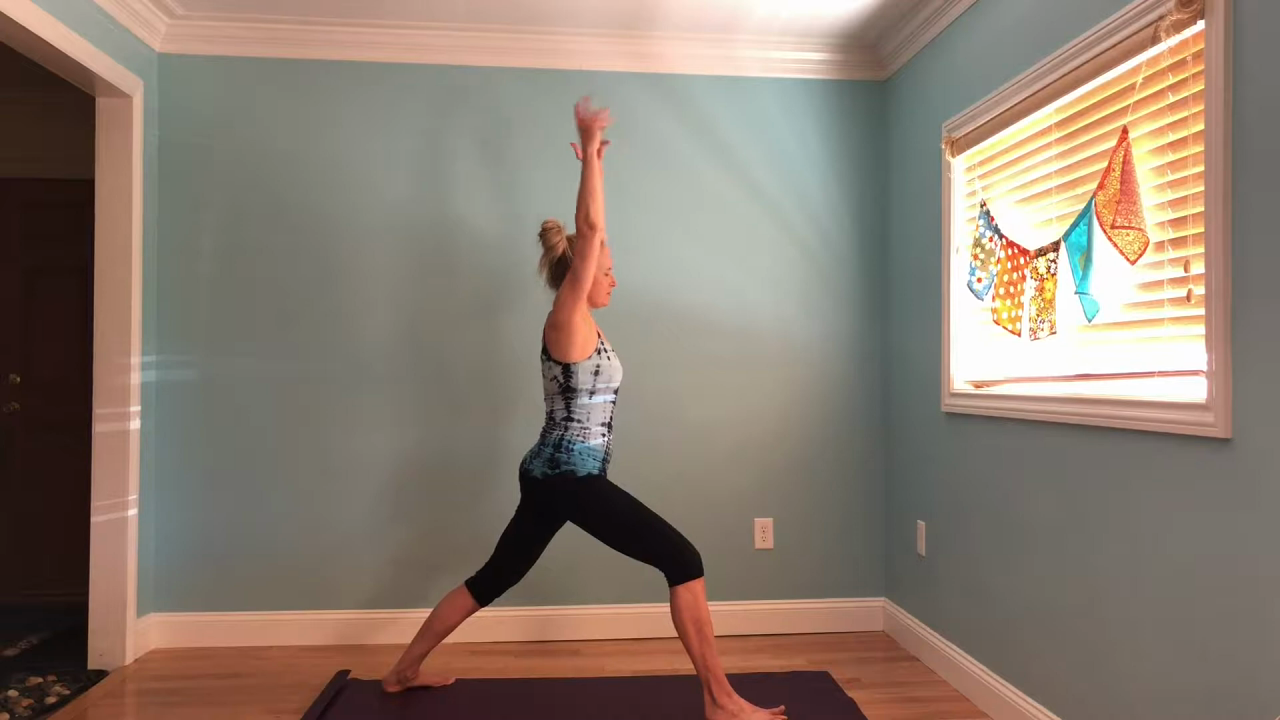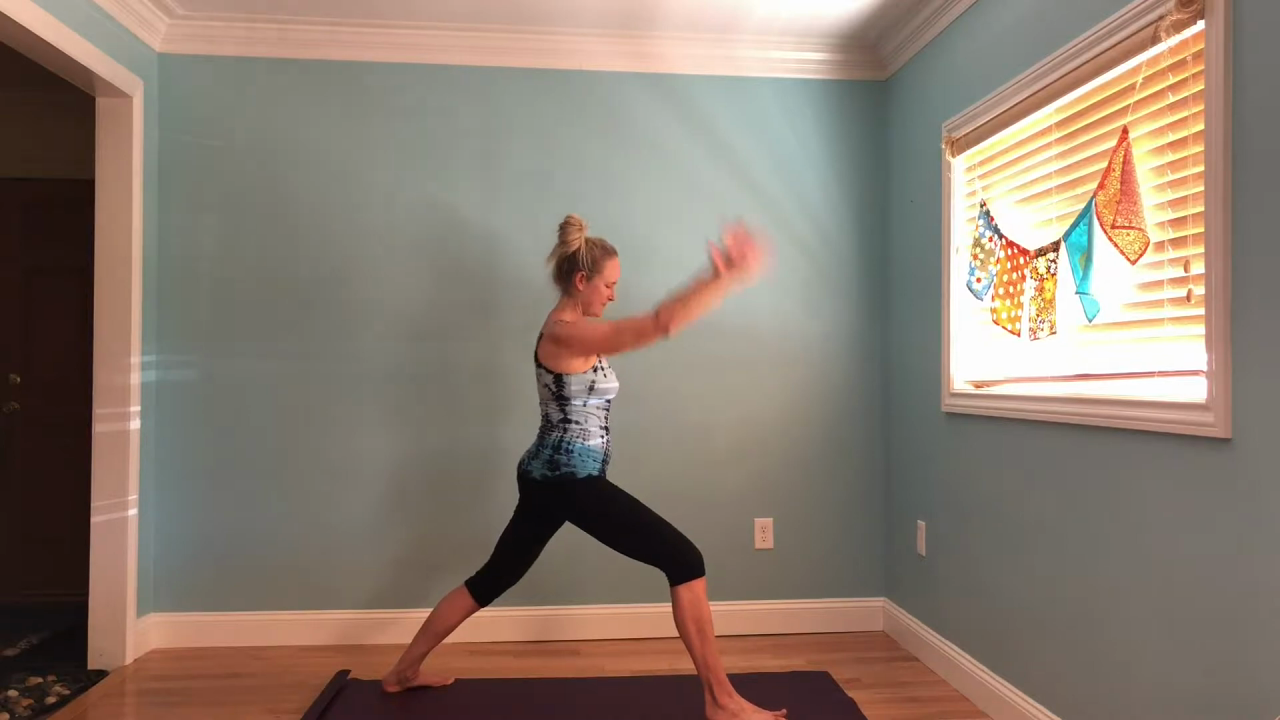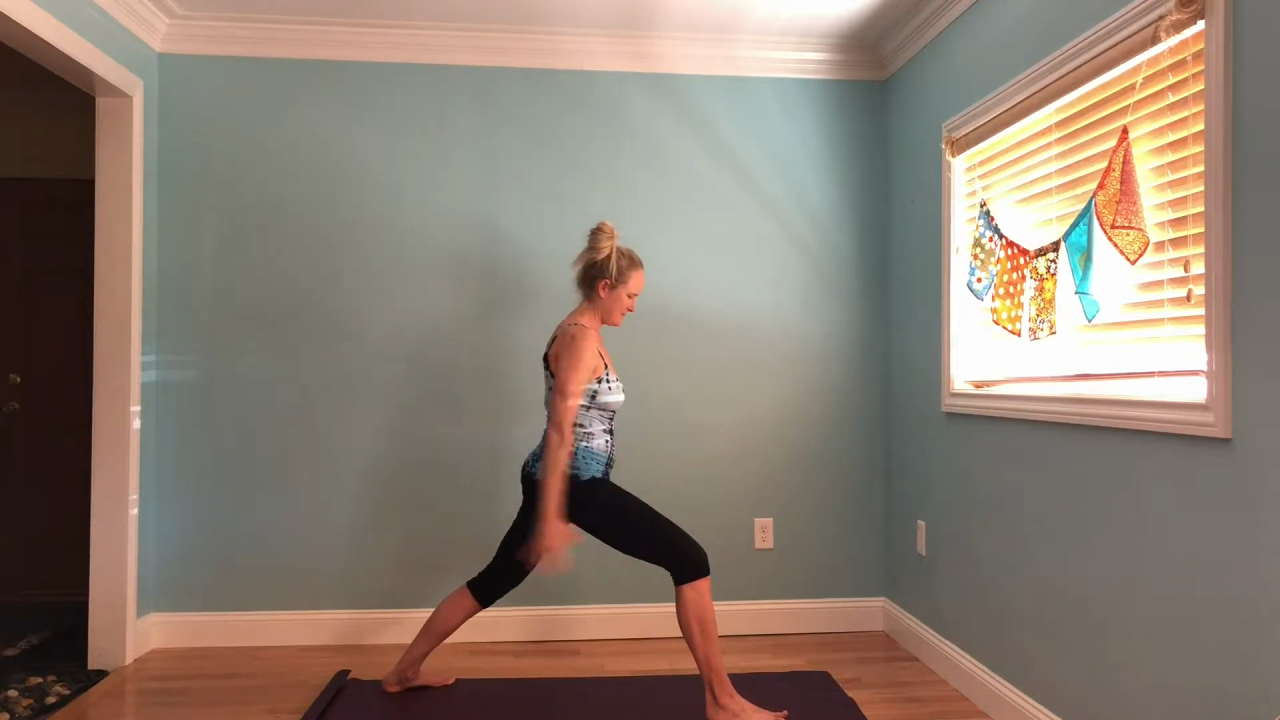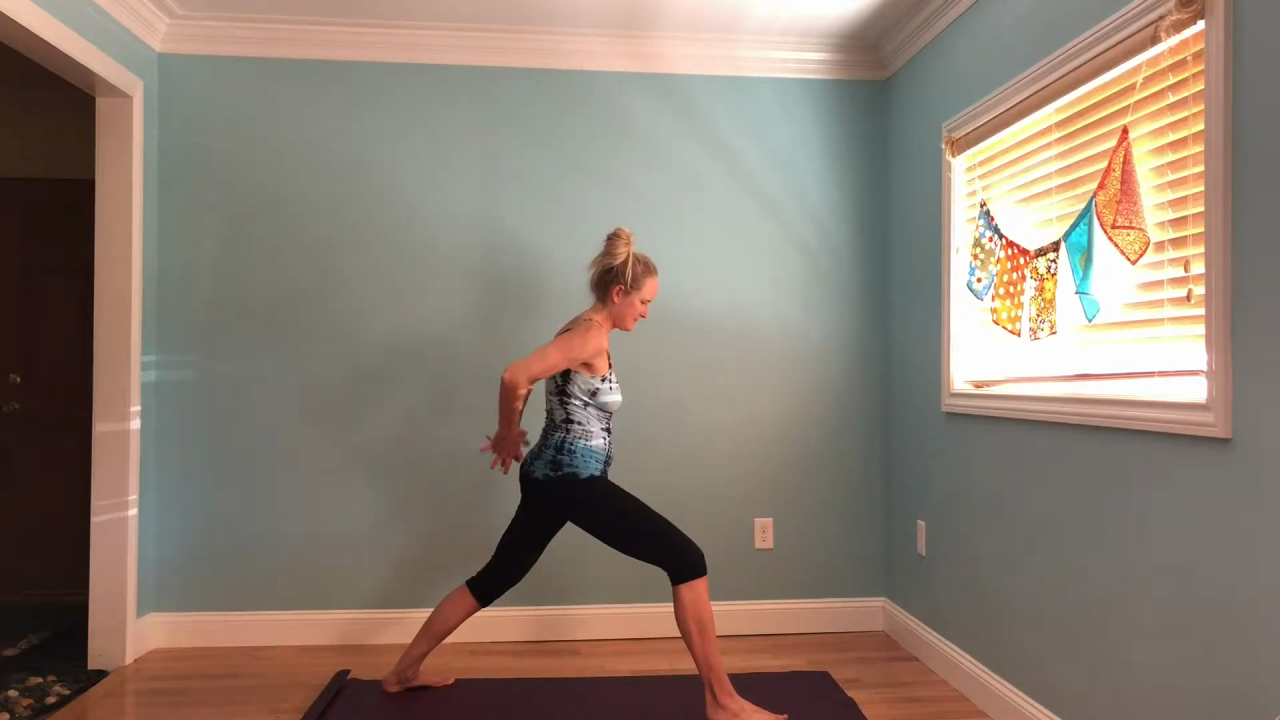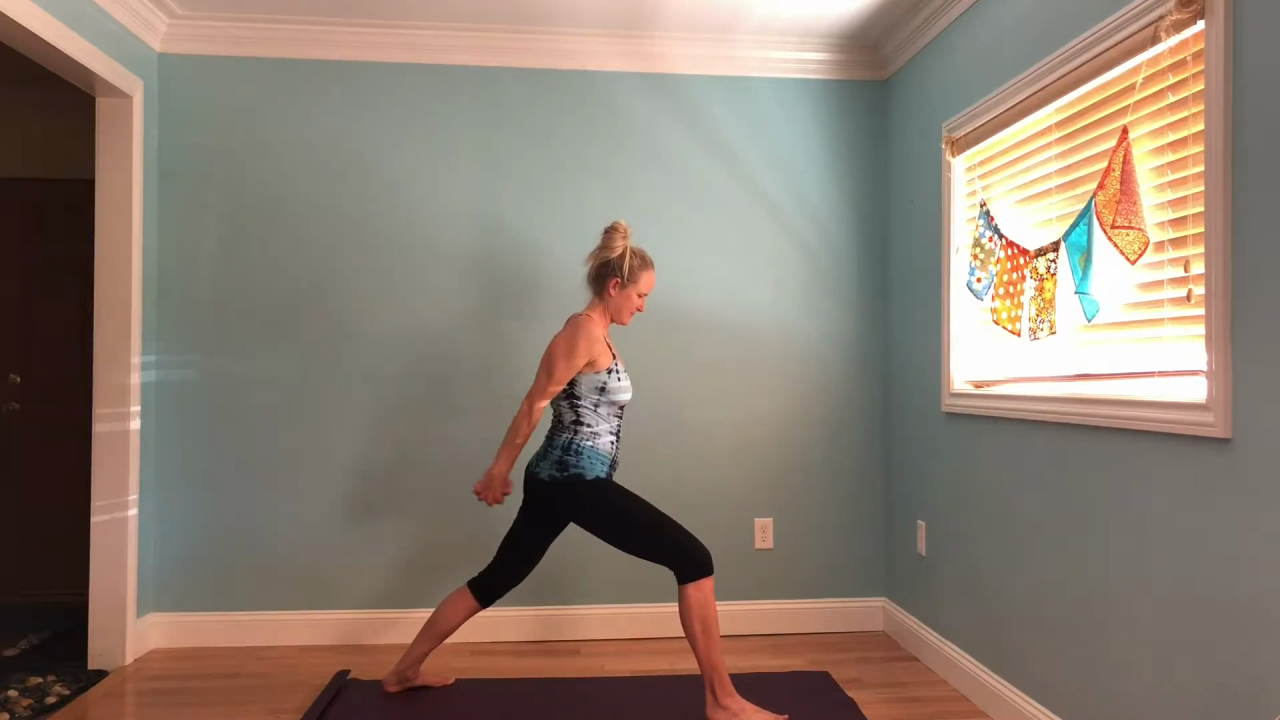
dt=0.5s
person 1, frame 1
left shoulder: (576, 324)
right shoulder: (567, 322)
left elbow: (591, 236)
right elbow: (590, 231)
left wrist: (592, 158)
right wrist: (590, 155)
left hip: (554, 474)
right hip: (571, 478)
left knee: (494, 578)
right knee: (683, 562)
left ankle: (403, 670)
person 1, frame 2
left shoulder: (573, 326)
right shoulder: (566, 334)
left elbow: (651, 323)
right elbow: (661, 325)
left wrist: (717, 275)
right wrist: (724, 277)
left hip: (550, 477)
right hip: (570, 478)
left knee: (491, 578)
right knee: (685, 561)
left ankle: (404, 670)
person 1, frame 3
left shoulder: (583, 334)
right shoulder: (580, 339)
right elbow: (560, 429)
right wrist: (550, 515)
left hip: (565, 480)
right hip: (577, 482)
left knee: (496, 578)
right knee: (689, 561)
left ankle: (405, 670)
person 1, frame 4
left shoulder: (584, 332)
right shoulder: (592, 335)
left elbow: (525, 377)
right elbow: (513, 377)
left wrist: (510, 437)
right wrist: (507, 435)
left hip: (552, 475)
right hip: (573, 478)
left knee: (494, 577)
right knee: (686, 560)
left ankle: (404, 669)
person 1, frame 5
left shoulder: (592, 332)
right shoulder: (585, 331)
left elbow: (545, 403)
right elbow: (535, 403)
left wrist: (503, 470)
right wrist: (500, 469)
left hip: (558, 477)
right hip: (579, 480)
left knee: (496, 579)
right knee: (693, 560)
left ankle: (404, 670)
